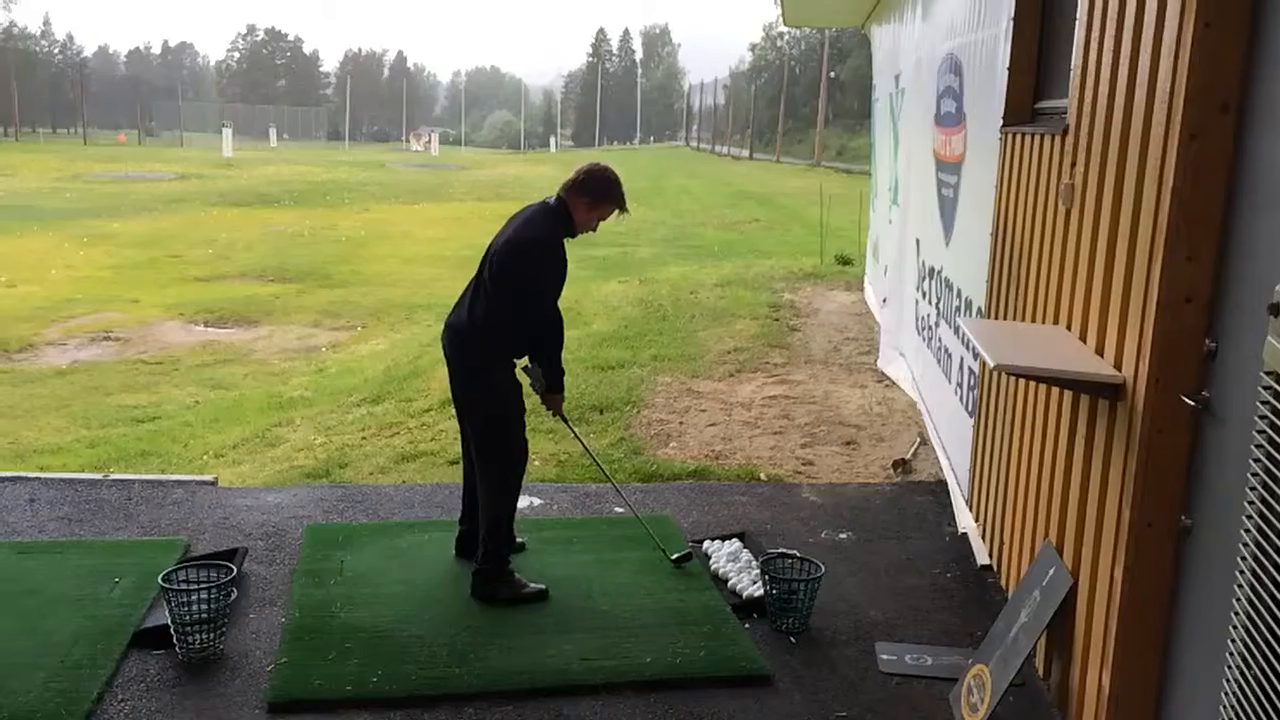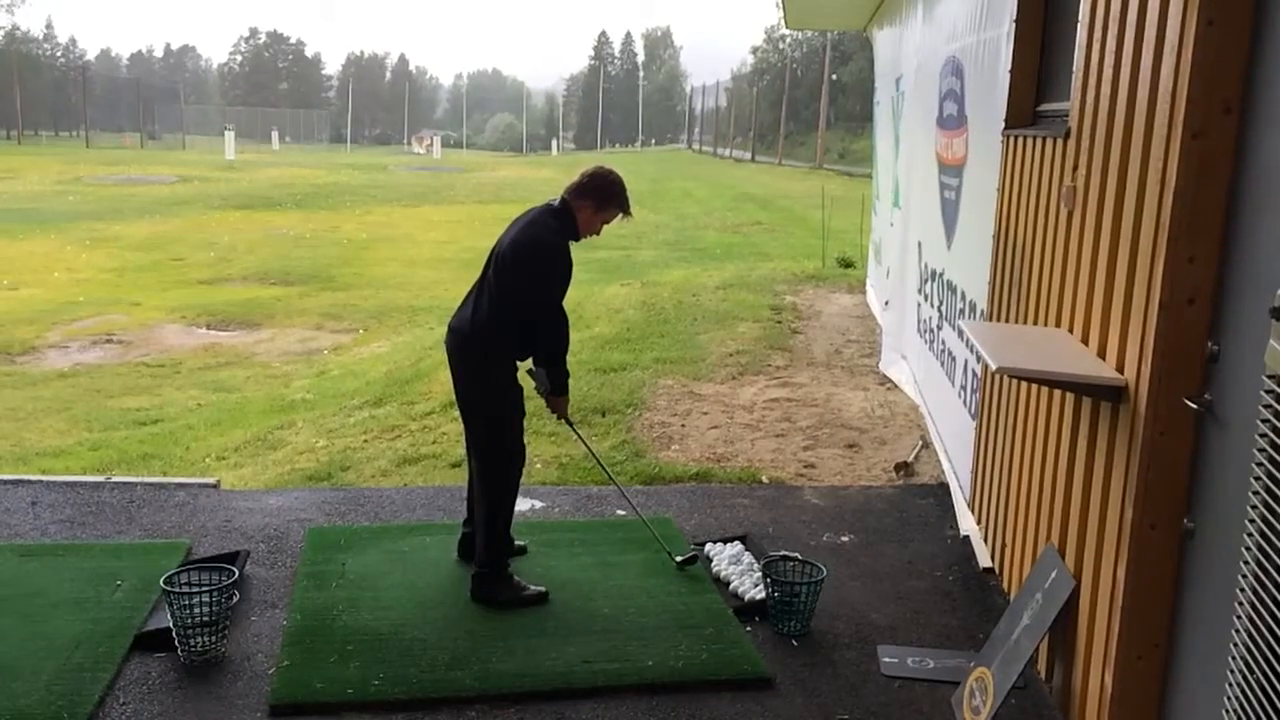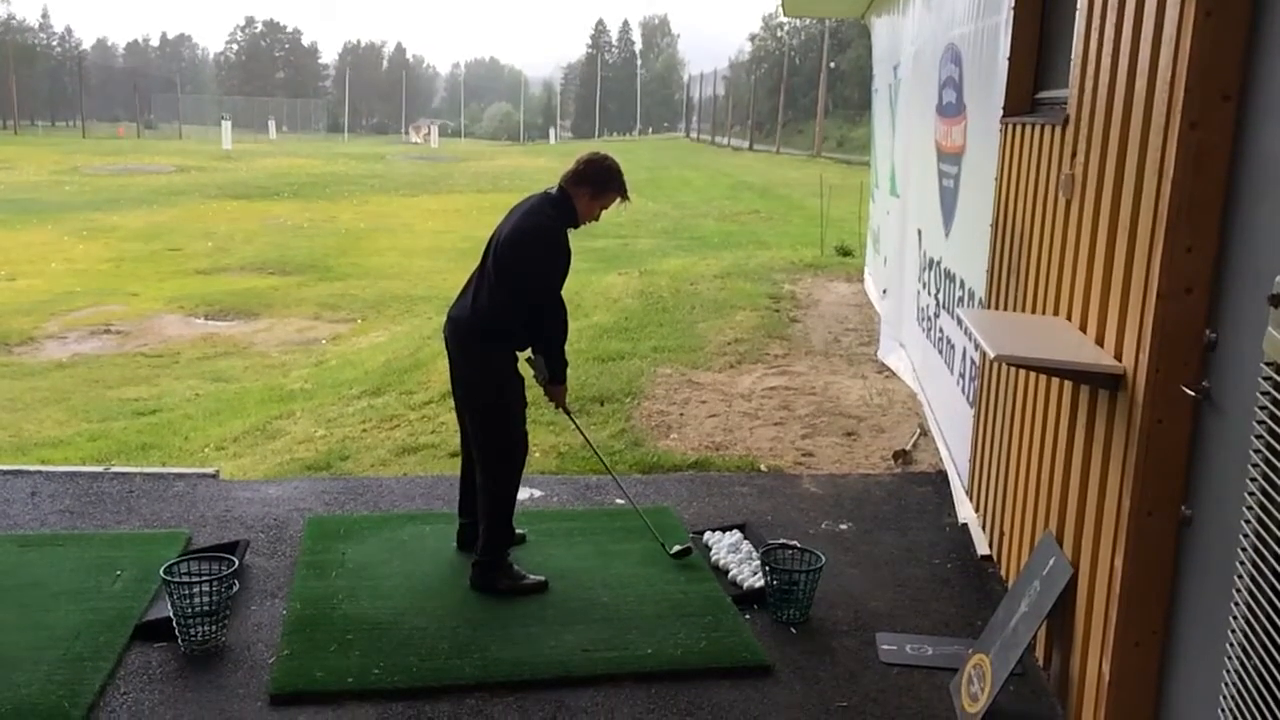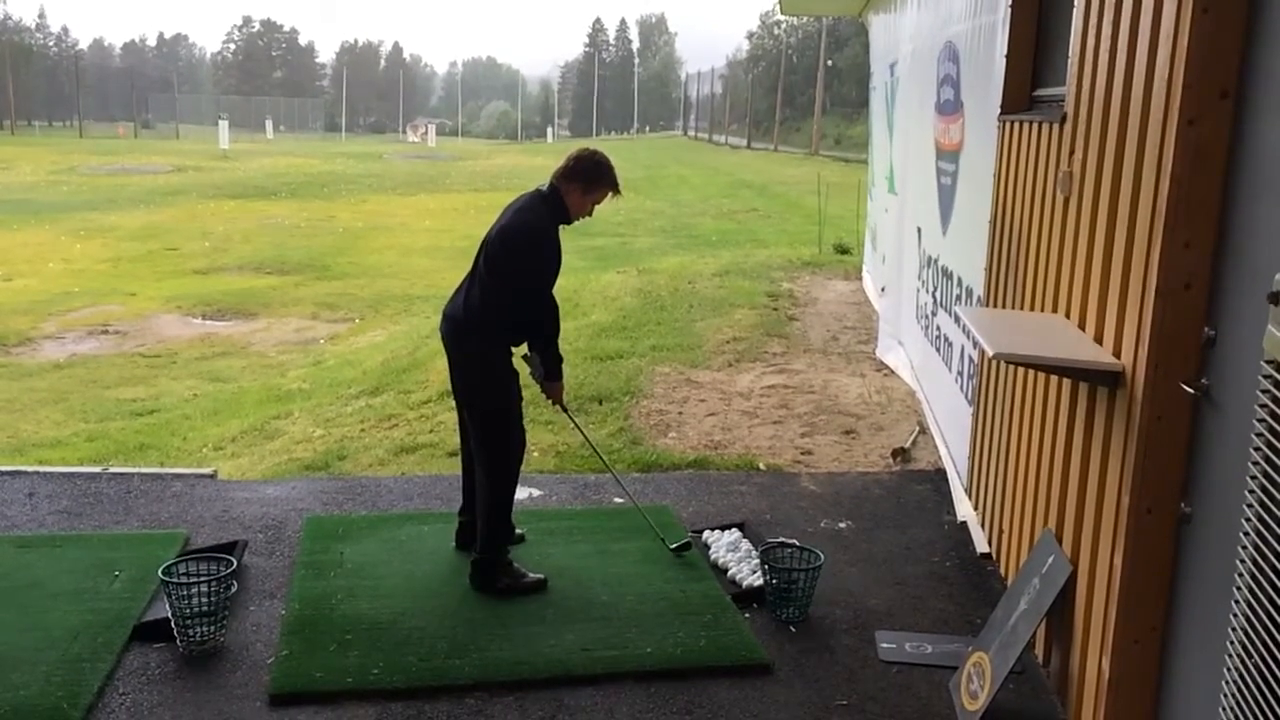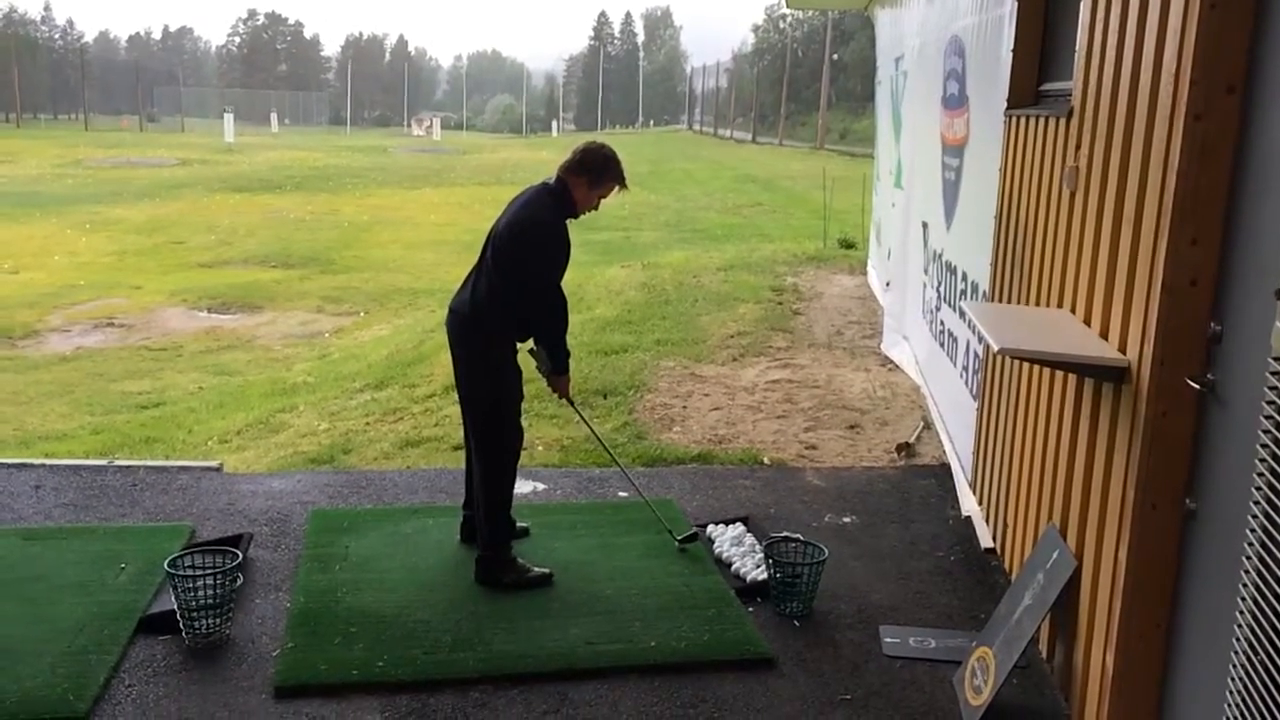
dt=1s
person 1, frame 1
left shoulder: (535, 217)
right shoulder: (543, 242)
right elbow: (544, 319)
left wrist: (542, 370)
right wrist: (553, 383)
left hip: (467, 340)
right hip: (483, 353)
left knee: (483, 447)
right knee: (505, 456)
left ankle: (474, 536)
right ankle: (492, 574)
person 1, frame 2
left shoulder: (540, 220)
right shoulder: (549, 245)
right elbow: (549, 321)
left wrist: (545, 371)
right wrist: (558, 385)
left hip: (470, 341)
right hip: (485, 355)
left knee: (488, 451)
right knee: (503, 459)
left ankle: (477, 538)
right ankle: (490, 576)
person 1, frame 3
left shoulder: (538, 208)
right shoulder: (547, 233)
right elbow: (548, 310)
left wrist: (541, 355)
right wrist: (556, 374)
left hip: (467, 332)
right hip: (485, 346)
left knee: (481, 440)
right knee: (505, 449)
left ankle: (474, 528)
right ankle: (491, 565)
person 1, frame 4
left shoulder: (532, 207)
right shoulder: (537, 229)
right elbow: (539, 306)
left wrist: (541, 357)
right wrist: (552, 369)
left hip: (466, 329)
right hip: (480, 340)
left knee: (482, 437)
right knee: (504, 445)
left ankle: (474, 526)
right ankle: (490, 563)
person 1, frame 5
left shoulder: (537, 200)
right shoulder: (545, 226)
right elbow: (548, 301)
left wrist: (547, 353)
right wrist: (559, 365)
left hip: (472, 323)
right hip: (486, 336)
left knee: (486, 433)
right knee: (500, 440)
left ankle: (480, 520)
right ankle: (494, 558)
